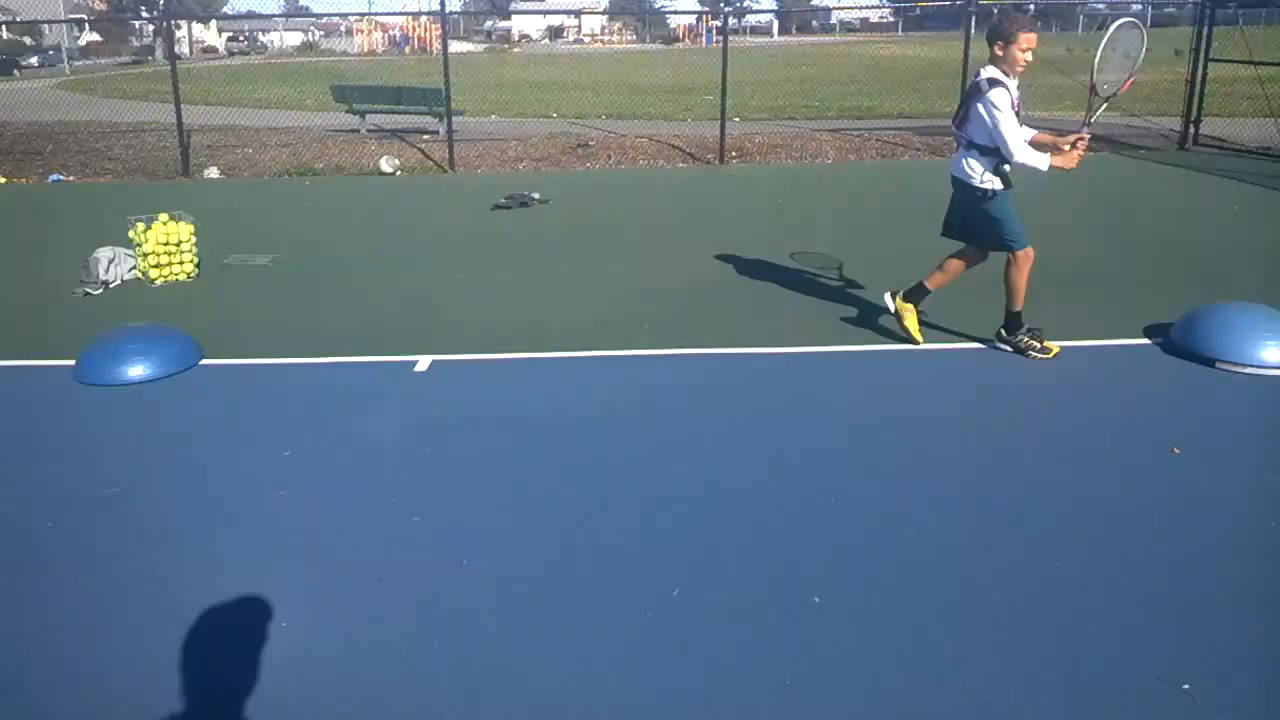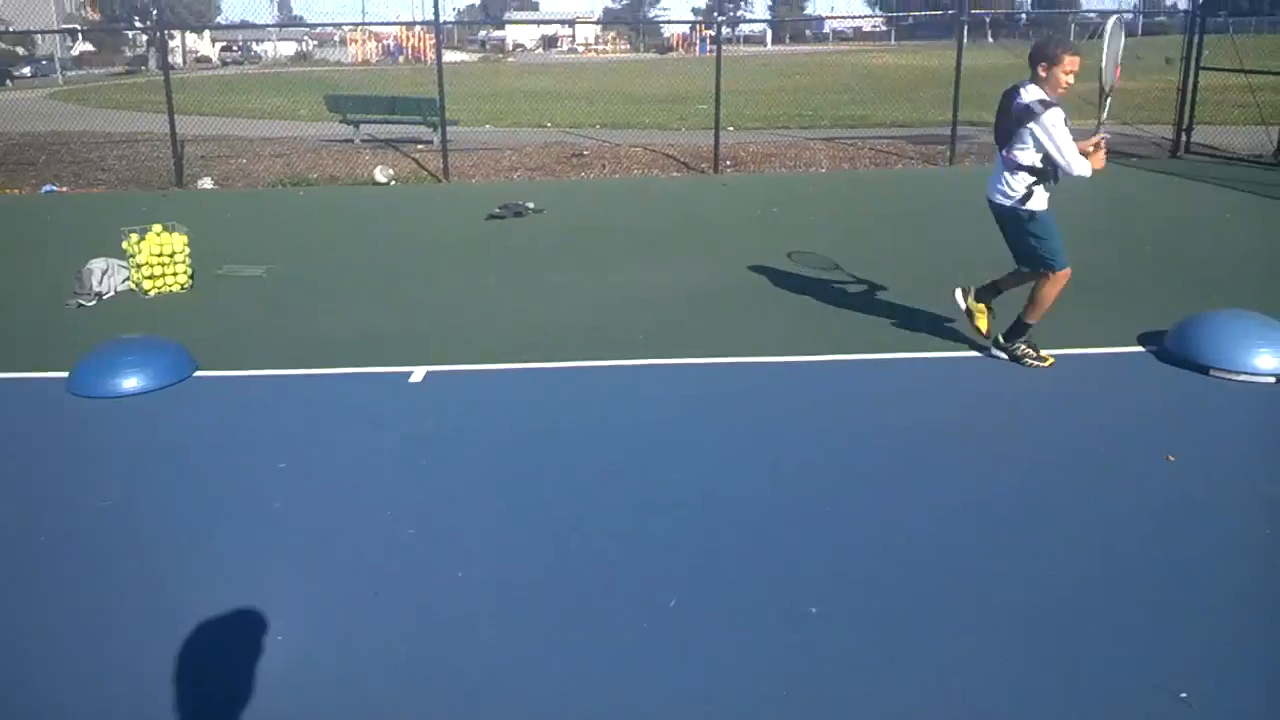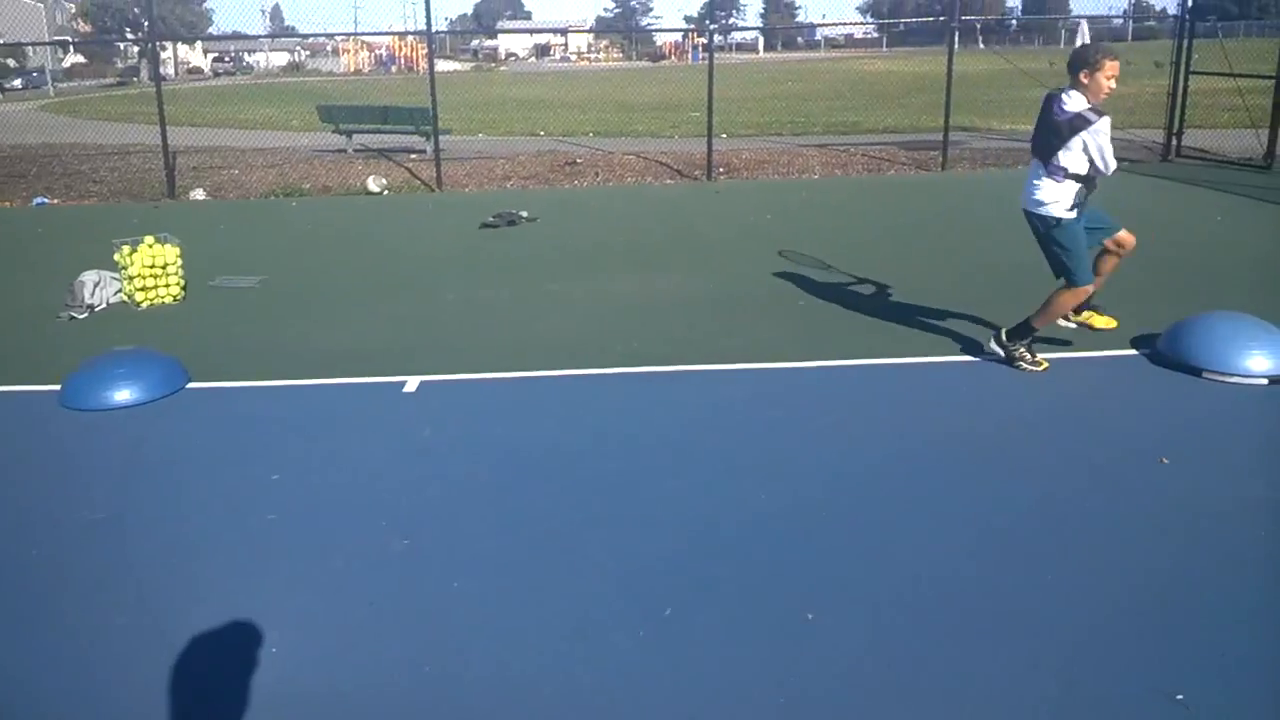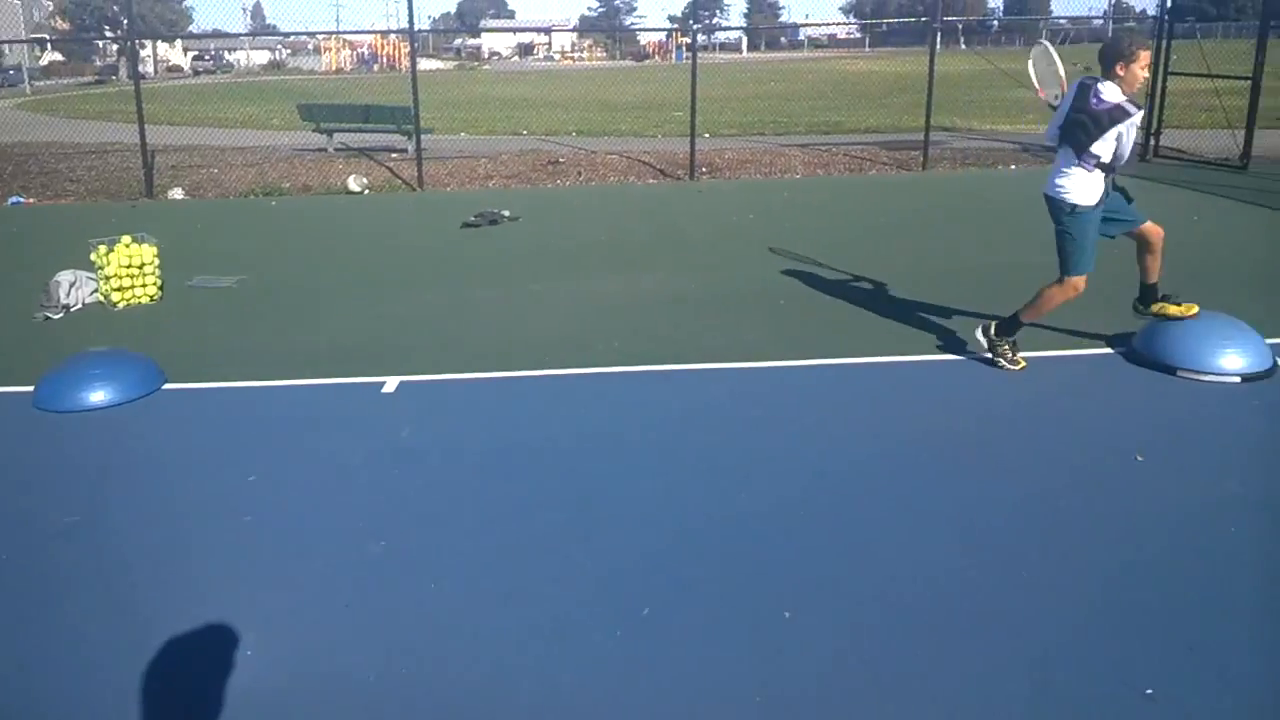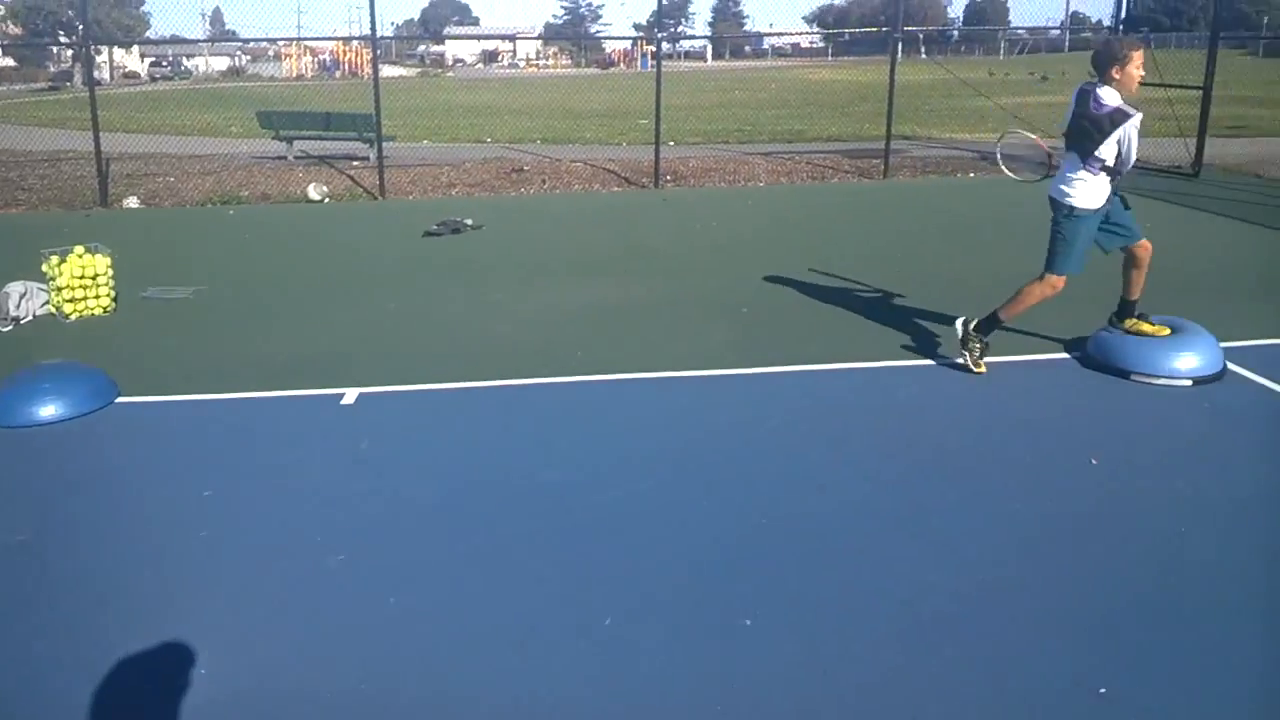
dt=0.1s
person 1, frame 1
left shoulder: (1002, 82)
right shoulder: (994, 92)
left elbow: (1014, 133)
right elbow: (1015, 153)
left wrist: (1061, 141)
right wrist: (1060, 161)
left hip: (974, 179)
right hip: (980, 185)
left knee: (975, 253)
right knee: (1023, 254)
left ankle: (906, 299)
right ankle: (1014, 331)
person 1, frame 2
left shoulder: (1018, 95)
right shoulder: (1046, 114)
right elbow: (1072, 166)
left wrist: (1083, 147)
right wrist: (1094, 162)
left hip: (1012, 198)
right hip: (1021, 203)
left knee: (1042, 267)
right knee: (1058, 273)
left ankle: (979, 295)
right ankle: (1012, 340)
person 1, frame 3
left shoulder: (1053, 99)
right shoulder: (1095, 125)
right elbow: (1106, 168)
right wrist: (1097, 160)
left hip: (1064, 202)
right hip: (1053, 212)
left knee: (1124, 244)
right knee: (1081, 286)
left ankle: (1077, 308)
right ankle: (1013, 341)
person 1, frame 4
left shoulder: (1082, 87)
right shoulder: (1129, 115)
left elbow: (1053, 134)
right elbow: (1119, 156)
left hip: (1093, 192)
right hip: (1075, 199)
left knee: (1153, 235)
right knee: (1073, 283)
left ankle: (1149, 300)
right ankle: (1000, 333)
person 1, frame 5
left shoulder: (1087, 98)
right shoulder: (1126, 119)
left elbow: (1078, 141)
right elbow: (1126, 162)
left hip: (1098, 195)
right hip: (1080, 201)
left knee: (1141, 250)
right knee: (1053, 282)
left ankle: (1126, 315)
right ankle: (976, 331)
